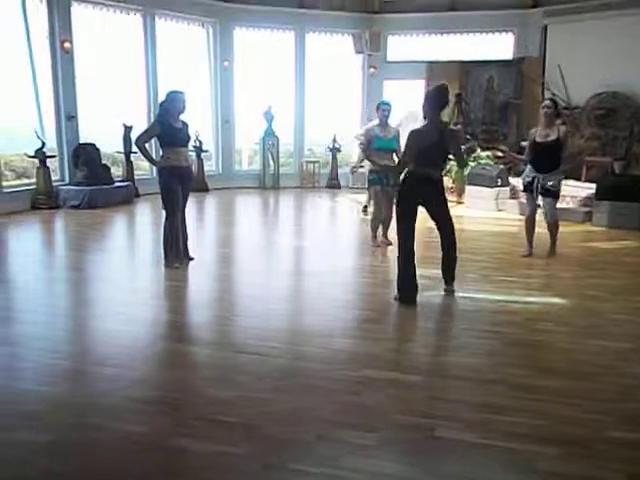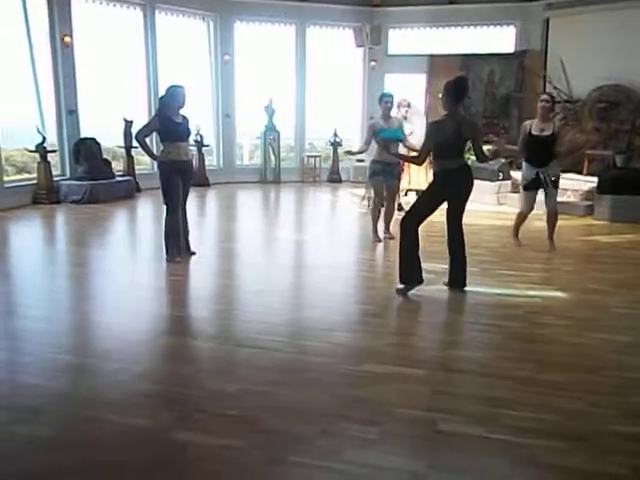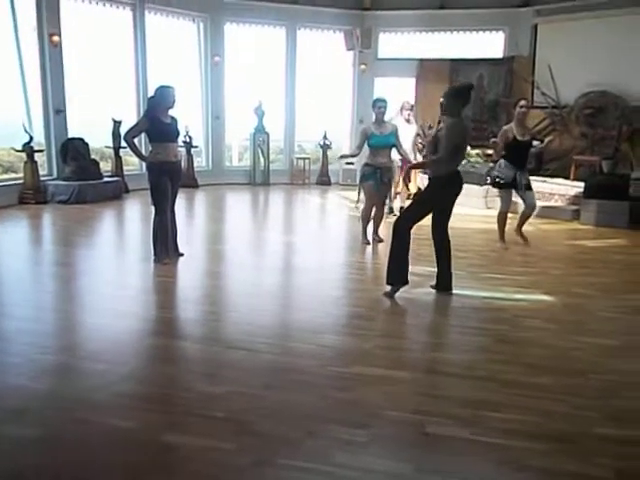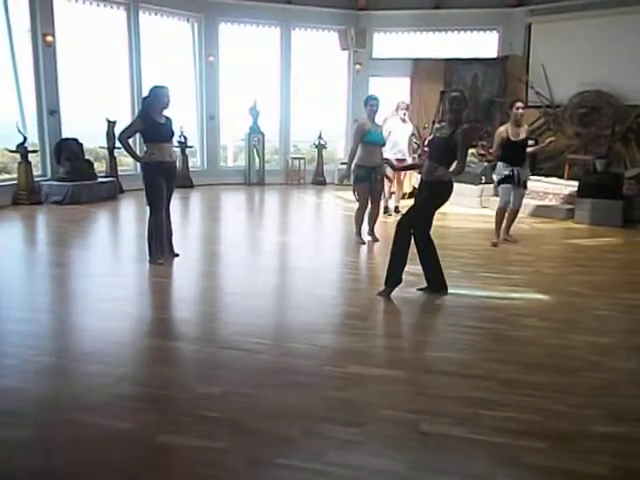
dt=0.7s
person 1, frame 1
left shoulder: (417, 134)
right shoulder: (452, 134)
left elbow: (400, 168)
right elbow: (461, 164)
left hip: (412, 187)
right hip: (434, 189)
left knee: (406, 240)
right knee: (447, 233)
left ankle: (407, 293)
right ankle: (449, 282)
person 1, frame 2
left shoulder: (437, 126)
right shoulder: (471, 125)
left elbow: (421, 159)
right elbow: (481, 158)
left wrist: (393, 153)
right wrist: (496, 153)
left hip: (443, 181)
right hip: (464, 179)
left knee: (409, 223)
right knee: (455, 226)
left ankle: (411, 279)
right ankle: (457, 279)
person 1, frame 3
left shoulder: (450, 126)
right shoulder: (460, 127)
left elbow: (442, 158)
left wrist: (412, 166)
left hip: (440, 184)
right hip: (452, 182)
left knee: (402, 224)
right knee: (440, 229)
left ankle: (397, 280)
right ankle: (443, 282)
person 1, frame 4
left shoulder: (463, 131)
right shoulder: (438, 128)
left elbow: (461, 163)
left wrist: (450, 174)
right wrist: (400, 167)
left hip: (439, 187)
right hip: (425, 184)
left knee: (404, 225)
right knee: (420, 232)
left ankle: (392, 281)
right ankle: (436, 283)
person 2, frame 1
left shoulder: (184, 125)
right shoulder: (161, 124)
right elbow: (139, 141)
left wrist: (188, 161)
right wrist: (154, 162)
left hip: (186, 171)
right hip: (169, 172)
left knee: (181, 212)
right knee: (172, 213)
left ankle: (183, 252)
right ankle: (171, 257)
person 2, frame 2
left shoulder: (184, 119)
right shoulder: (161, 119)
right elbow: (140, 136)
left wrist: (188, 154)
right wrist: (154, 156)
left hip: (186, 165)
right hip: (169, 166)
left knee: (182, 206)
right knee: (173, 208)
left ankle: (184, 247)
right ankle: (173, 251)
person 2, frame 3
left shoulder: (173, 120)
right shoulder: (150, 119)
right elbow: (128, 137)
left wrist: (177, 155)
right wrist: (143, 157)
left hip: (175, 166)
right hip: (158, 167)
left knee: (170, 208)
right knee: (161, 209)
left ankle: (172, 248)
right ankle: (161, 252)
person 2, frame 4
left shoulder: (167, 120)
right shoulder: (144, 119)
right elbow: (123, 137)
left wrist: (173, 157)
right wrist: (138, 157)
left hip: (170, 167)
right hip: (153, 167)
left knee: (166, 208)
right knee: (156, 209)
left ankle: (167, 249)
right ankle: (156, 253)
person 3, frame 1
left shoulder: (562, 131)
right shoulder: (533, 132)
left elbow: (565, 156)
right elbow: (527, 158)
right wrist: (510, 155)
left hip: (551, 177)
right hip: (533, 175)
left knee: (551, 215)
right knee: (530, 212)
left ankle: (553, 245)
right ankle: (529, 247)
person 3, frame 2
left shoulder: (556, 126)
right shoulder: (527, 125)
left elbow: (555, 151)
right elbow: (520, 151)
left hip: (549, 170)
right hip: (530, 169)
left knee: (551, 207)
right knee: (527, 208)
left ankle: (551, 239)
right ankle: (515, 233)
person 3, frame 3
left shoulder: (528, 130)
right shoulder: (507, 130)
right elbow: (497, 155)
left wrist: (542, 145)
right wrist: (495, 148)
left hip: (522, 172)
right hip: (506, 170)
left knee: (531, 205)
right knee: (505, 207)
left ankle: (519, 229)
right ankle: (501, 239)
person 3, frame 4
left shoulder: (525, 129)
right shoulder: (502, 131)
left elbow: (525, 150)
right elbow: (495, 154)
left wrist: (543, 145)
left hip: (521, 169)
right hip: (505, 169)
left knee: (516, 205)
right knee: (504, 202)
left ankle: (506, 232)
right ankle: (497, 235)
person 4, frame 1
left shoulder: (395, 132)
right shoulder: (370, 131)
left elbow: (398, 153)
right elbow: (364, 152)
right wrist: (357, 163)
left hip: (391, 173)
right hip: (375, 173)
left knee: (389, 207)
right knee: (378, 208)
left ankle: (384, 235)
right ankle: (374, 237)
person 4, frame 2
left shoulder: (398, 122)
right shoulder: (374, 124)
left elbow: (405, 142)
right elbow: (366, 144)
right wrist: (356, 152)
left hip: (395, 165)
right hip: (378, 164)
left knee: (391, 199)
right knee: (378, 199)
left ankle: (387, 229)
right ankle: (374, 231)
person 4, frame 3
left shoulder: (393, 128)
right shoulder: (367, 130)
left elbow: (399, 148)
right elbow: (358, 149)
left wrist: (410, 161)
right wrist: (349, 154)
left hip: (387, 170)
right hip: (370, 168)
left knee: (381, 204)
right knee: (370, 203)
left ankle: (376, 232)
right ankle: (364, 233)
person 4, frame 4
left shoulder: (379, 127)
right shoulder: (362, 125)
right elbow: (354, 147)
left wrist: (384, 169)
right wrist: (348, 168)
left hip: (377, 169)
right hip: (362, 168)
left knee: (376, 203)
right knee: (363, 203)
left ankle: (371, 230)
right ankle: (358, 233)
